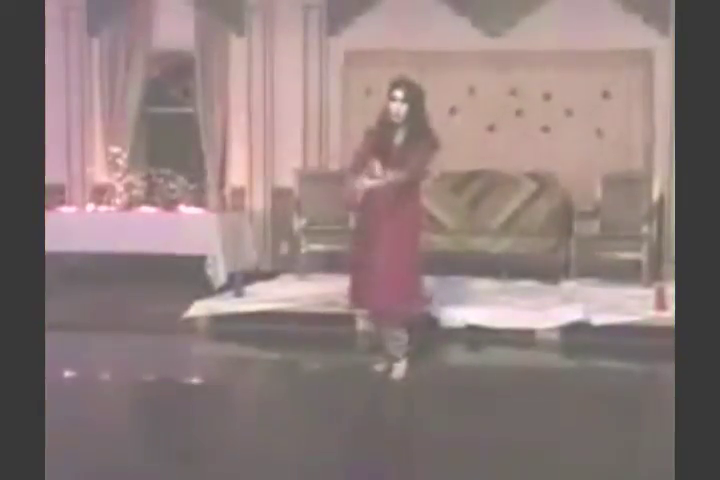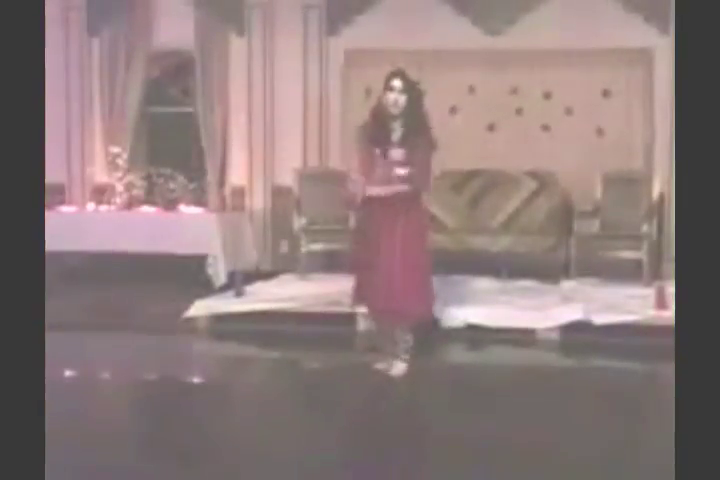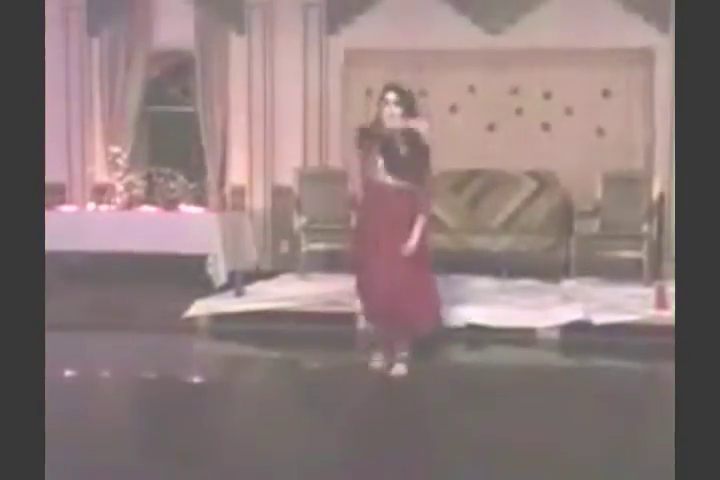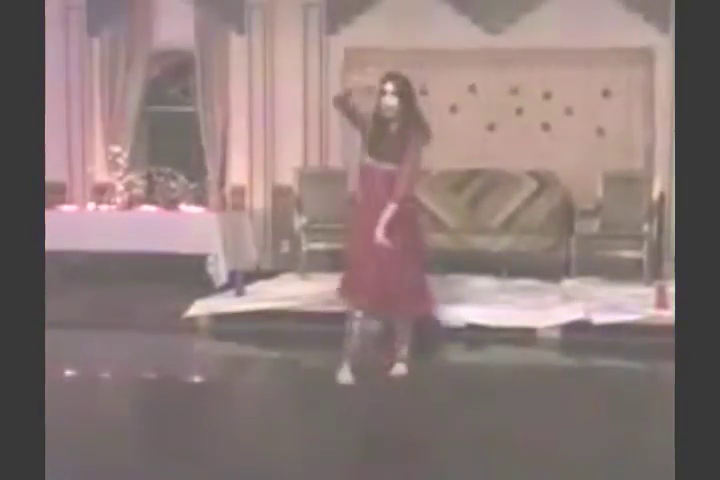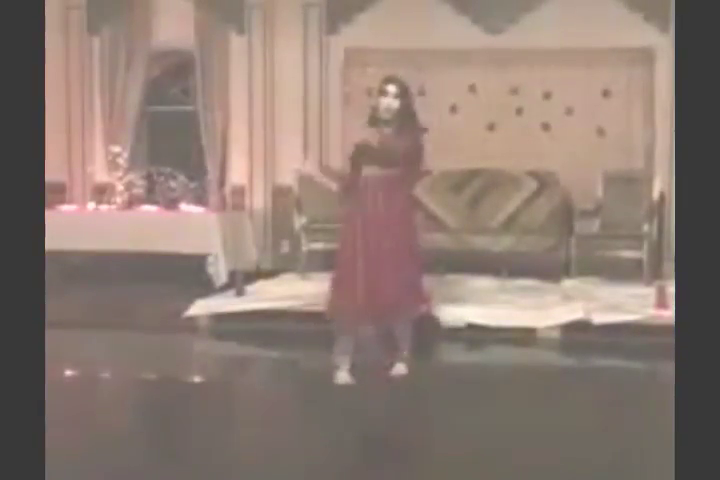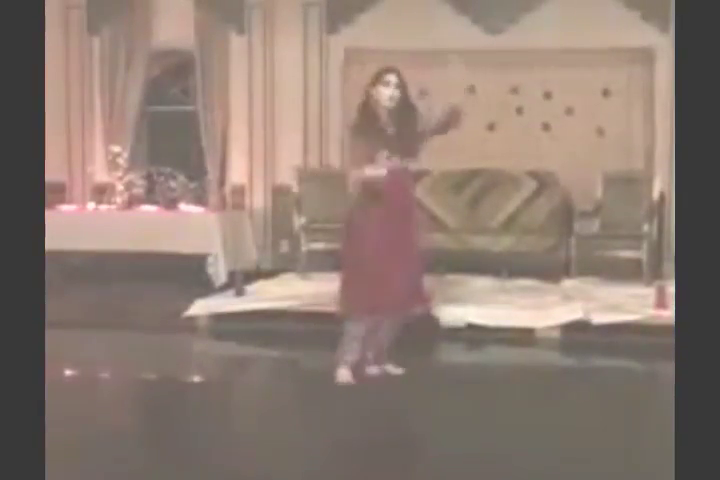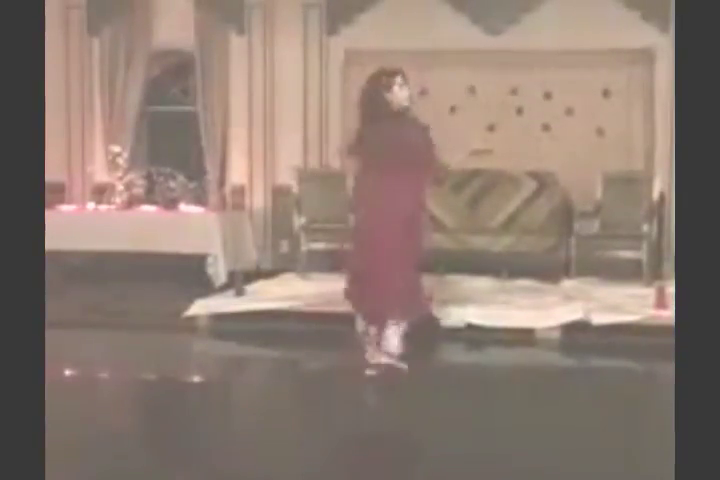
dt=0.2s
person 1, frame 1
left shoulder: (423, 141)
right shoulder: (374, 136)
left elbow: (410, 174)
right elbow: (356, 167)
left wrist: (376, 181)
right wrist: (360, 177)
left hip: (401, 216)
right hip: (372, 214)
left knee: (392, 283)
right knee: (372, 285)
left ankle: (399, 355)
right ankle: (390, 352)
person 1, frame 2
left shoulder: (420, 136)
right shoulder: (369, 130)
left elbow: (421, 180)
right elbow: (367, 172)
left wrist: (387, 188)
right wrist: (392, 167)
left hip: (405, 215)
right hip: (374, 214)
left knee: (401, 284)
right knee: (376, 284)
left ankle: (401, 354)
right ankle: (389, 351)
person 1, frame 3
left shoulder: (419, 148)
right shoulder: (370, 137)
left elbow: (423, 193)
right elbow: (369, 134)
left wrist: (417, 232)
right wrist: (408, 127)
left hip: (405, 224)
right hip: (374, 224)
left knee: (406, 291)
right knee: (377, 290)
left ankle: (401, 355)
right ankle: (381, 346)
person 1, frame 4
left shoulder: (415, 134)
right shoulder: (370, 127)
left elbow: (407, 177)
right elbow: (341, 103)
left wrist: (385, 220)
right wrist: (351, 94)
left hip: (398, 218)
right hip: (366, 215)
left knee: (401, 286)
right knee: (360, 285)
left ankle: (401, 356)
right ankle: (347, 361)
person 1, frame 5
left shoulder: (409, 137)
right shoulder: (365, 140)
left elbow: (398, 150)
right elbow: (352, 183)
left wrist: (376, 139)
left hip: (395, 221)
right hip: (361, 221)
left knee: (398, 290)
right knee: (352, 291)
left ankle: (402, 357)
right ankle: (341, 364)
person 1, frame 6
left shoulder: (407, 128)
right shoulder: (362, 130)
left elbow: (447, 122)
right elbow: (359, 171)
right wrist: (370, 172)
left hip: (401, 216)
right hip: (372, 216)
left knee: (401, 288)
right knee: (367, 289)
left ankle: (374, 358)
right ankle: (346, 362)
person 1, frame 7
left shoulder: (368, 132)
right shoulder: (413, 130)
left elbow: (360, 173)
right elbow: (432, 171)
left hip: (372, 213)
right hip: (401, 215)
left knee: (376, 285)
right knee: (399, 287)
left ankle: (376, 354)
right ankle: (387, 351)
